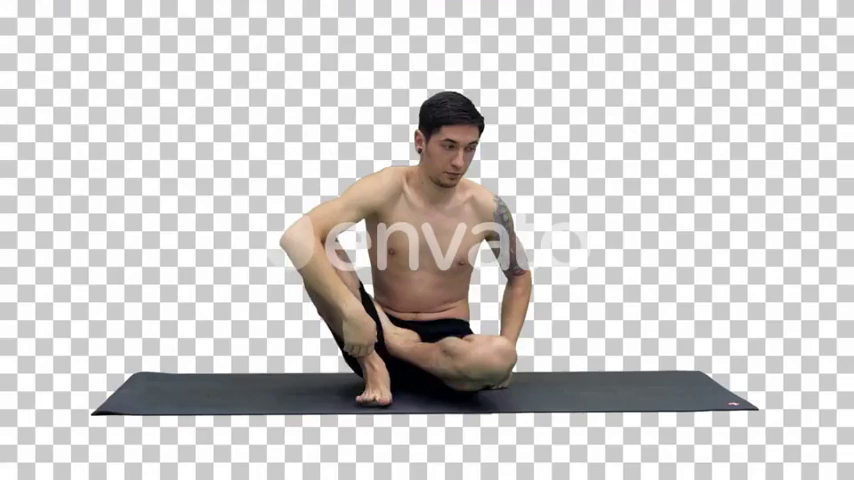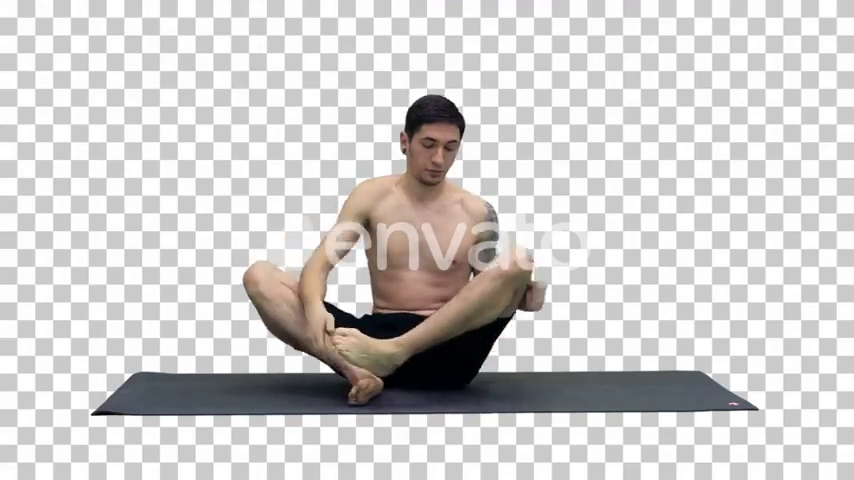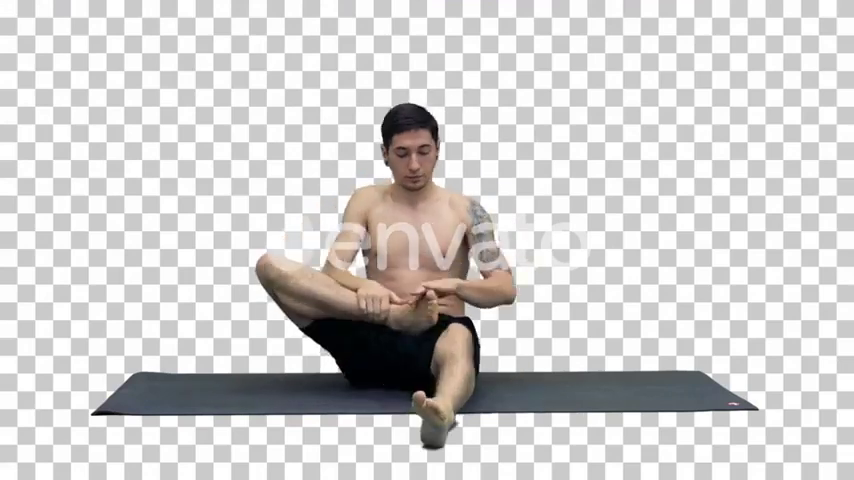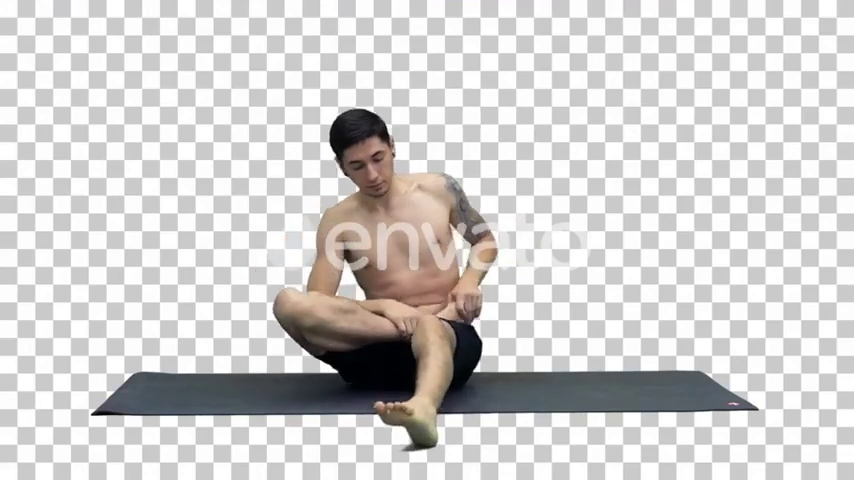
dt=0.5s
person 1, frame 1
left shoulder: (486, 207)
right shoulder: (385, 188)
left elbow: (520, 277)
right elbow: (296, 236)
left wrist: (506, 349)
right wrist: (353, 313)
left hip: (446, 342)
right hip: (380, 334)
left knee: (496, 357)
right knee: (308, 246)
left ankle: (398, 346)
right ankle: (374, 364)
person 1, frame 2
left shoulder: (477, 213)
right shoulder: (373, 195)
left elbow: (492, 292)
right elbow: (319, 264)
left wrist: (521, 297)
right wrist: (314, 308)
left hip: (449, 352)
right hip: (380, 335)
left knee: (519, 261)
right knee: (258, 277)
left ankle: (393, 351)
right ankle: (354, 369)
person 1, frame 3
left shoulder: (464, 209)
right shoulder: (367, 201)
left elbow: (507, 289)
right elbow: (331, 272)
left wrist: (450, 286)
right wrist: (364, 286)
left hip: (440, 333)
right hip: (378, 343)
left knee: (455, 343)
right knee: (270, 266)
right ankle: (395, 313)
person 1, frame 4
left shoulder: (439, 188)
right shoulder: (338, 220)
left elbow: (485, 240)
right elbow: (314, 304)
left wrist: (471, 279)
right wrist: (384, 306)
left hip: (448, 336)
right hip: (382, 352)
left knee: (432, 332)
right knee: (288, 304)
right ankle: (425, 321)
